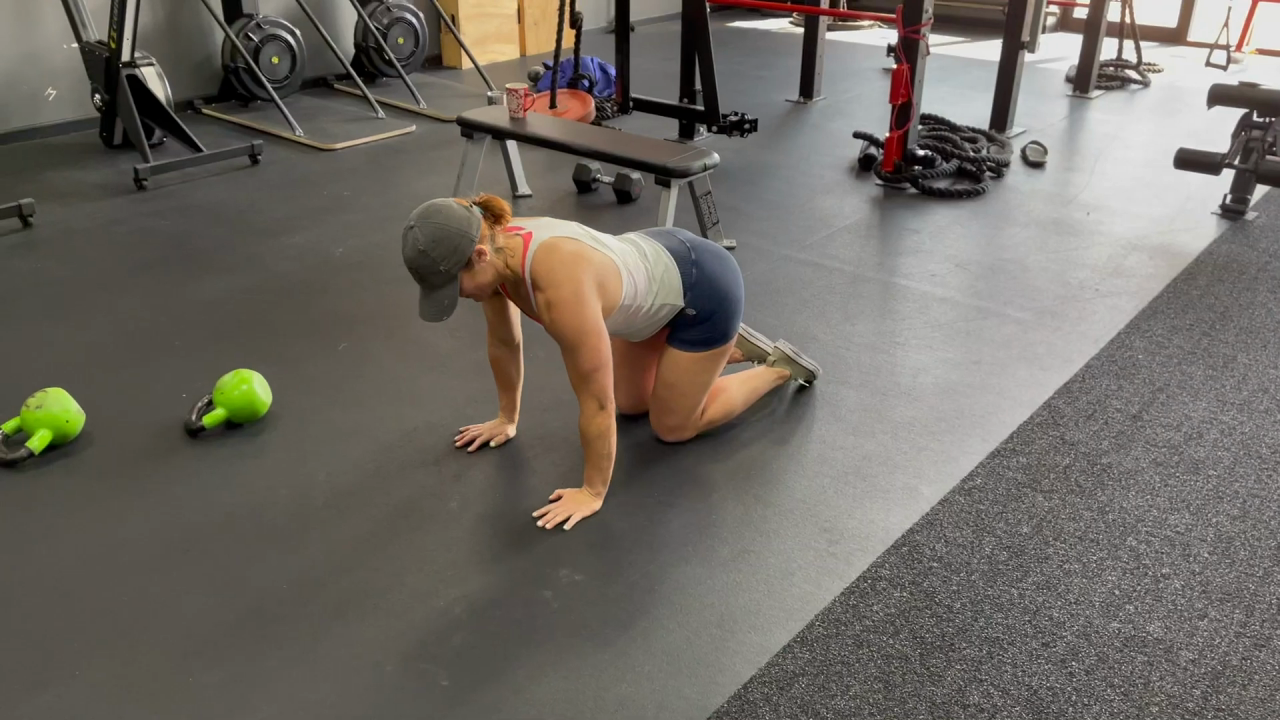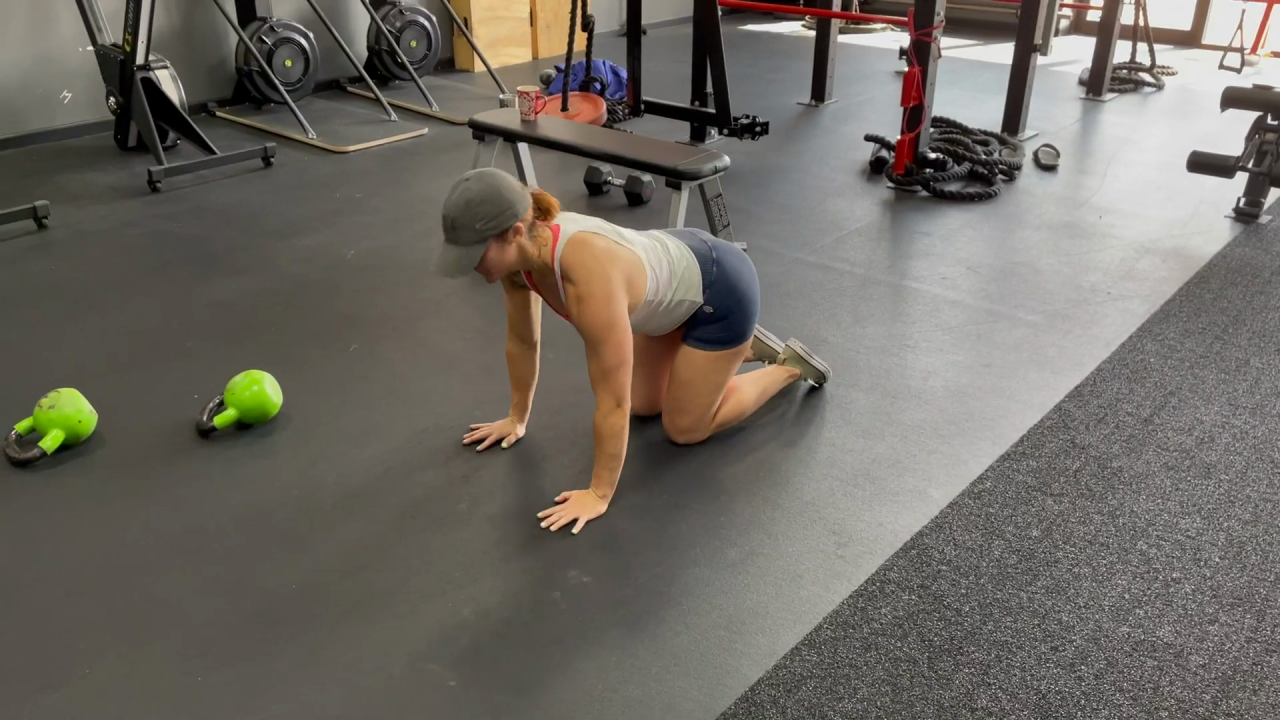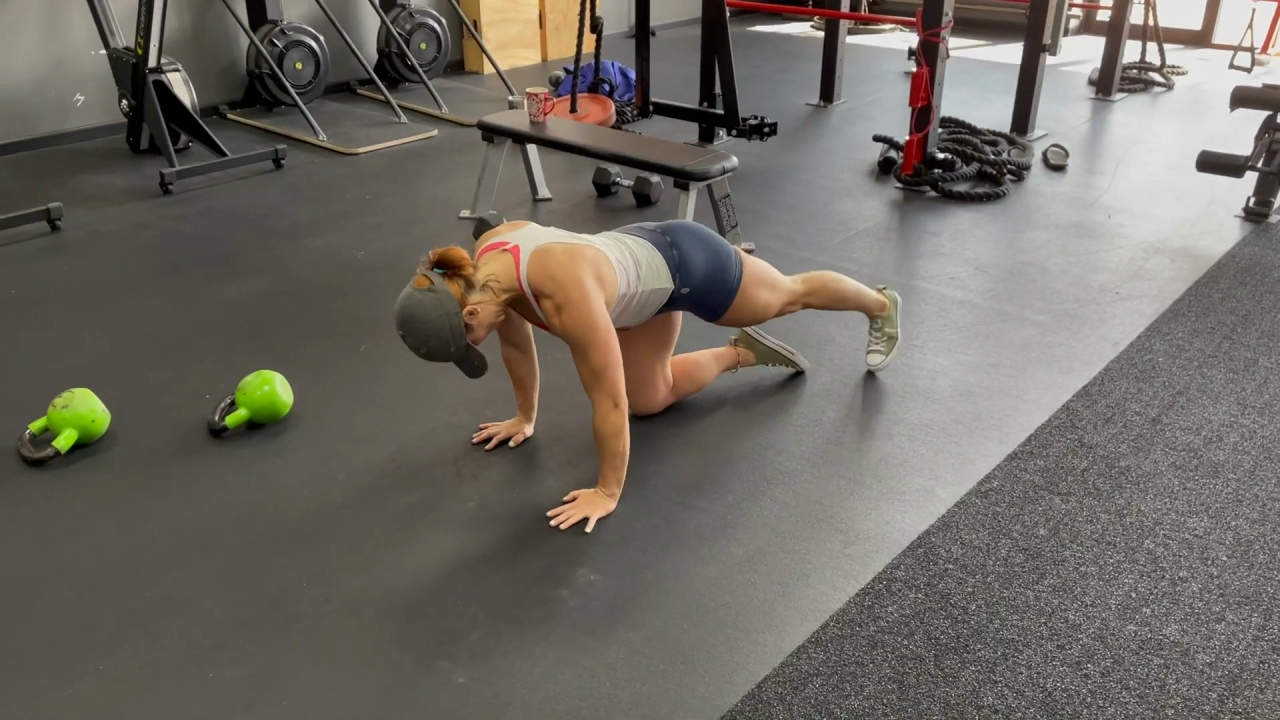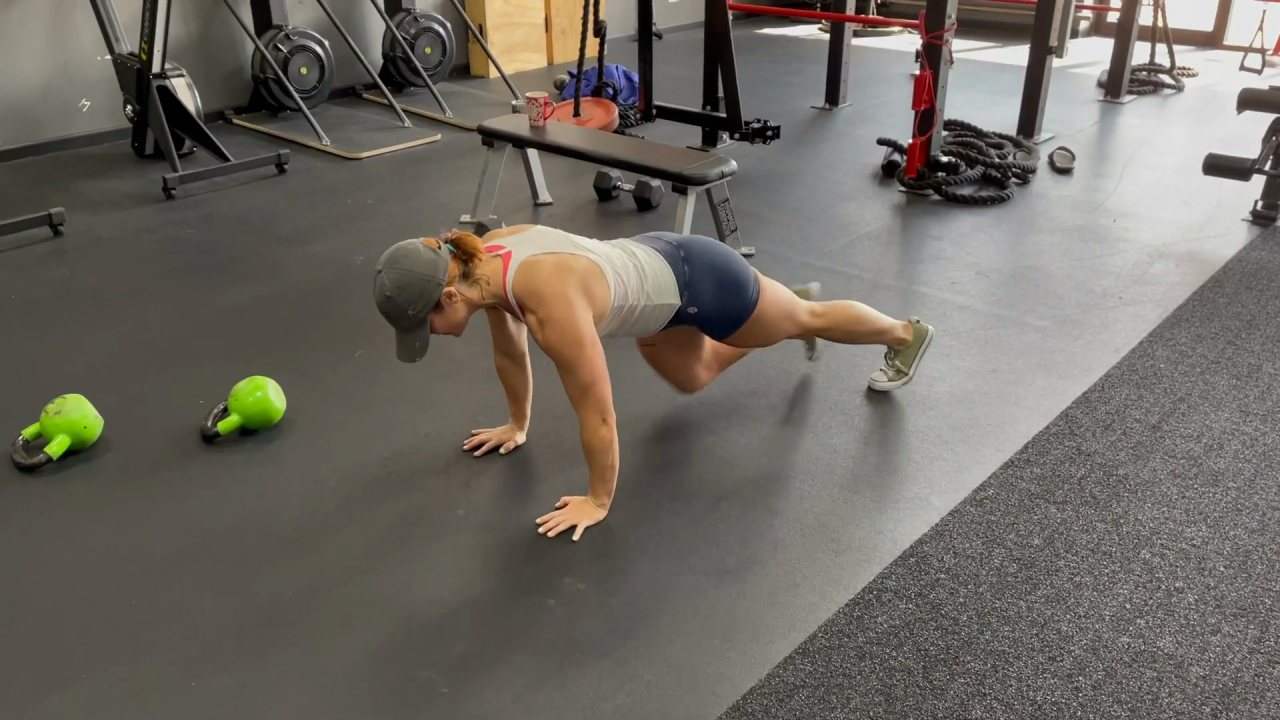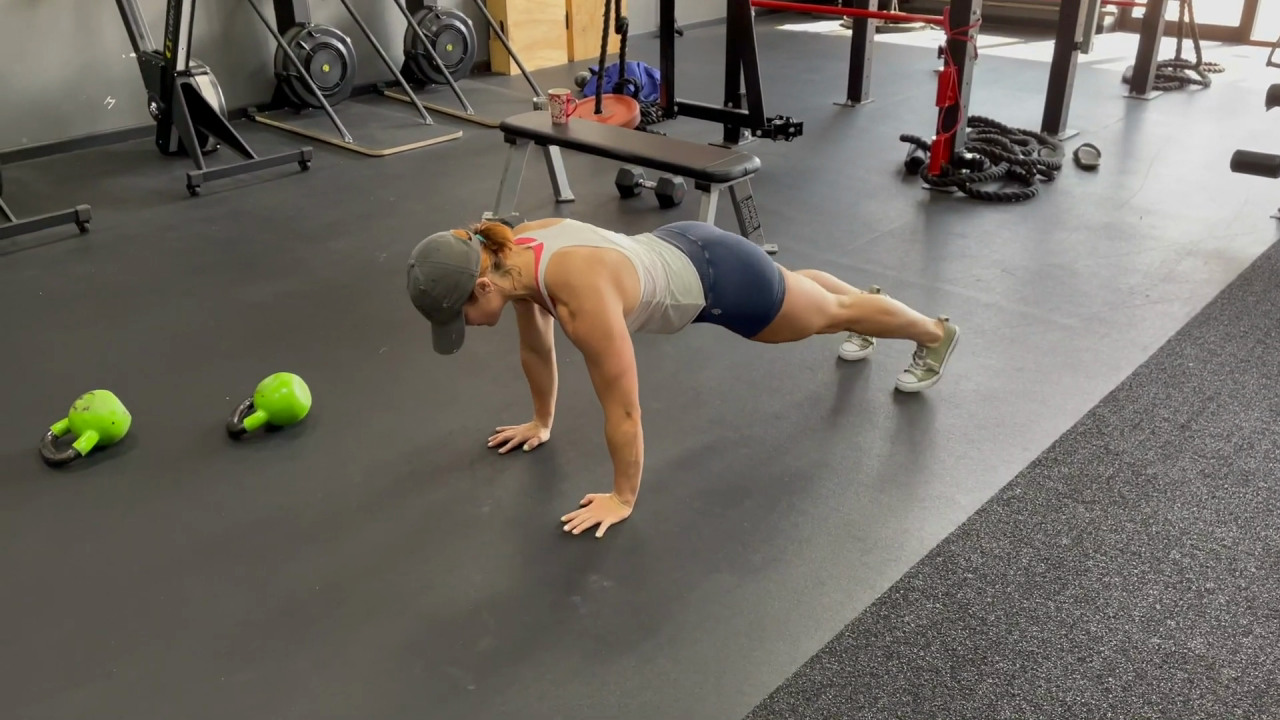
dt=1s
person 1, frame 1
left shoulder: (561, 288)
right shoulder: (494, 250)
left elbow: (596, 402)
right elbow: (503, 342)
left wrist: (593, 492)
right wrist: (507, 418)
left hip: (703, 288)
right hip: (657, 263)
left knee: (672, 427)
right knee: (632, 403)
left ankle: (778, 368)
right ankle: (732, 347)
person 1, frame 2
left shoulder: (590, 279)
right shoulder: (519, 248)
left elbow: (612, 401)
right elbow: (522, 340)
left wrist: (599, 494)
right wrist: (517, 417)
left hip: (721, 289)
right hip: (677, 269)
left knee: (684, 428)
right knee: (644, 405)
left ankle: (790, 367)
right ankle: (744, 347)
person 1, frame 3
left shoulder: (565, 295)
right shoulder: (482, 267)
left elbow: (608, 401)
right elbow: (516, 343)
left wrist: (608, 492)
right wrist: (524, 417)
left hip: (687, 265)
right hip: (641, 260)
left knee: (791, 294)
right knee: (649, 400)
left ankle: (880, 304)
right ankle: (742, 352)
person 1, frame 4
left shoulder: (548, 303)
right shoulder: (484, 263)
left elbow: (597, 414)
right elbow: (509, 352)
left wrist: (598, 500)
right wrist: (518, 424)
left hip: (696, 281)
right hip: (652, 262)
left knee: (804, 322)
right knee: (690, 377)
left ankle: (906, 334)
right ankle: (774, 317)
person 1, frame 5
left shoulder: (580, 294)
right shoulder: (515, 254)
left elbow: (622, 408)
right elbow: (535, 348)
left wrist: (623, 497)
right wrist: (541, 421)
left hip: (721, 279)
right hip: (680, 250)
left knee: (829, 314)
right knee: (805, 294)
left ankle: (935, 333)
right ankle: (862, 298)
